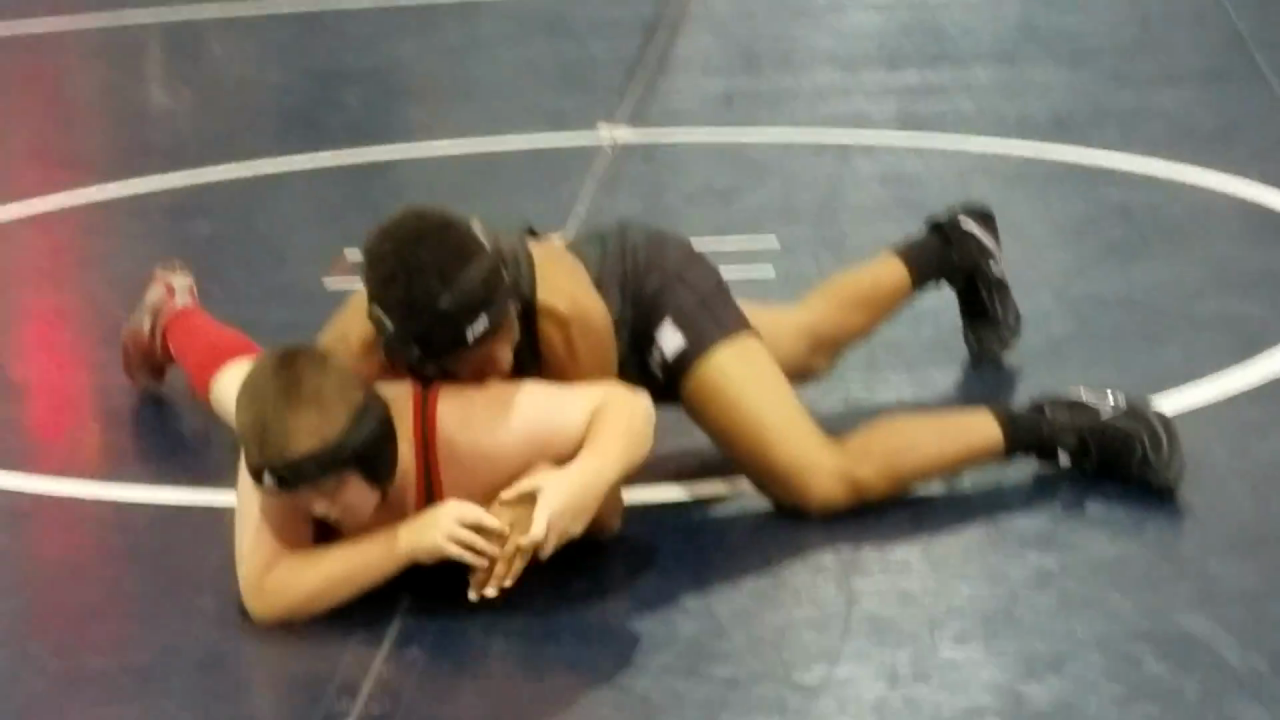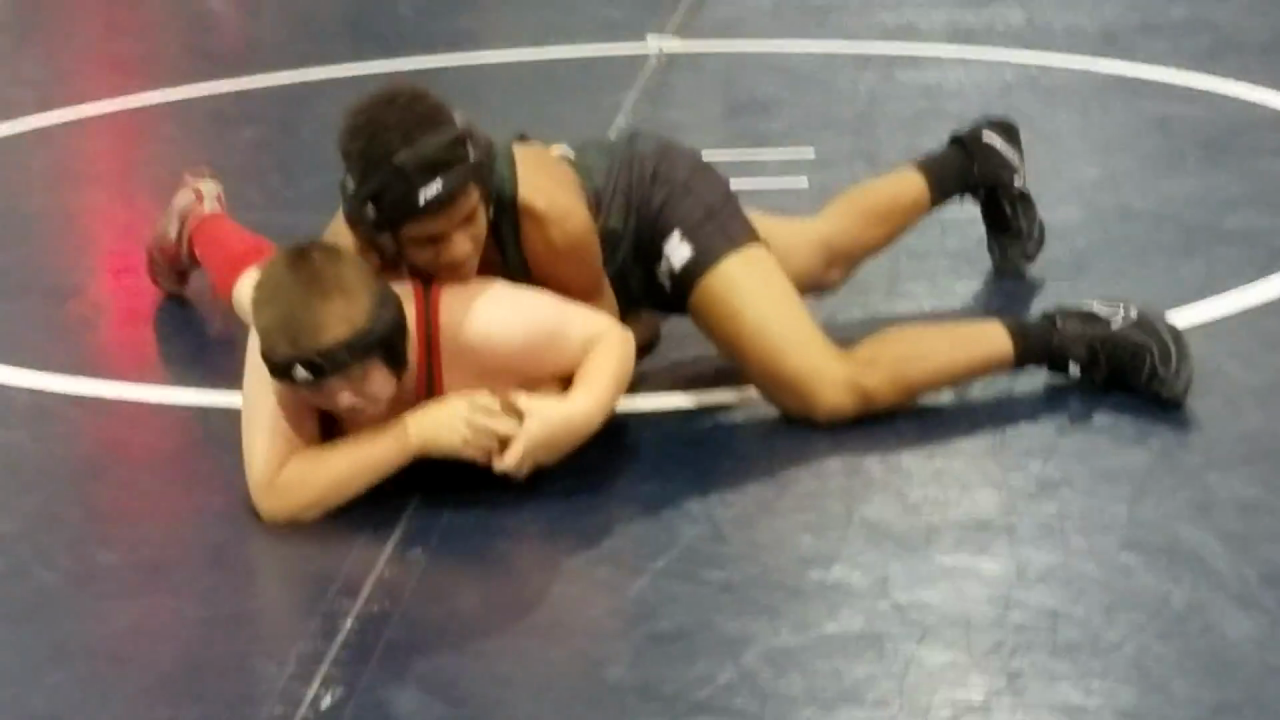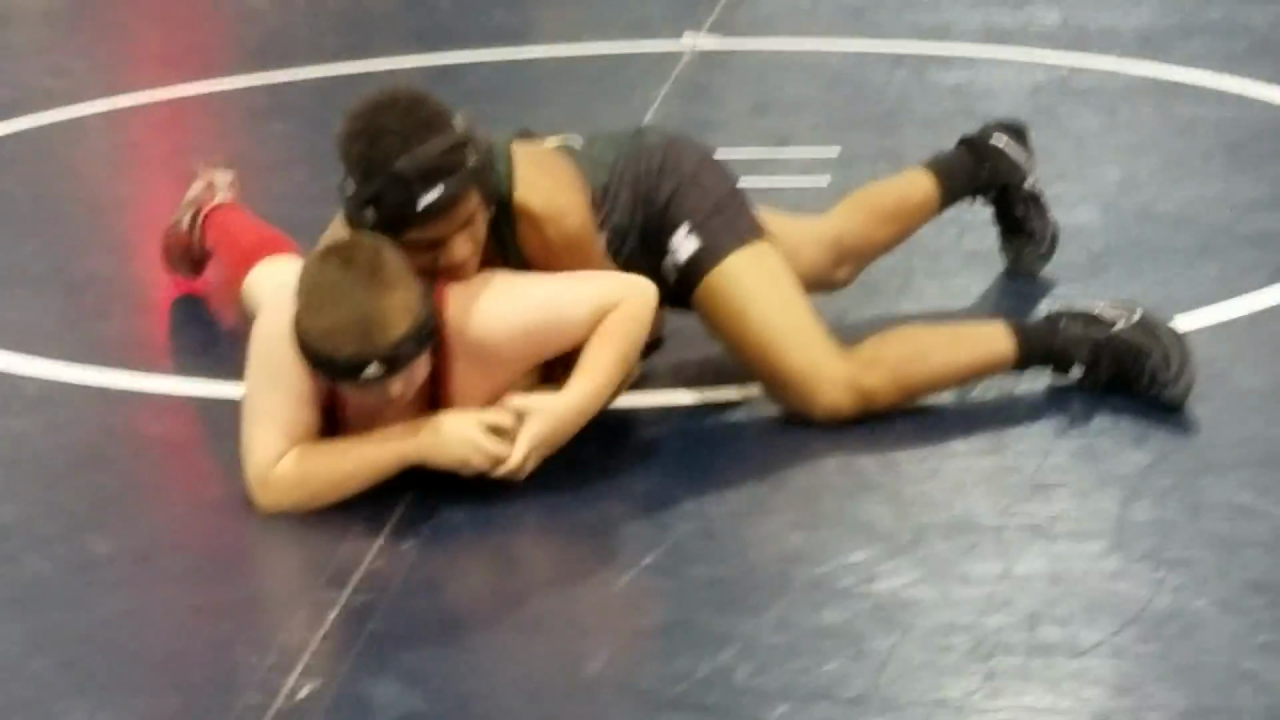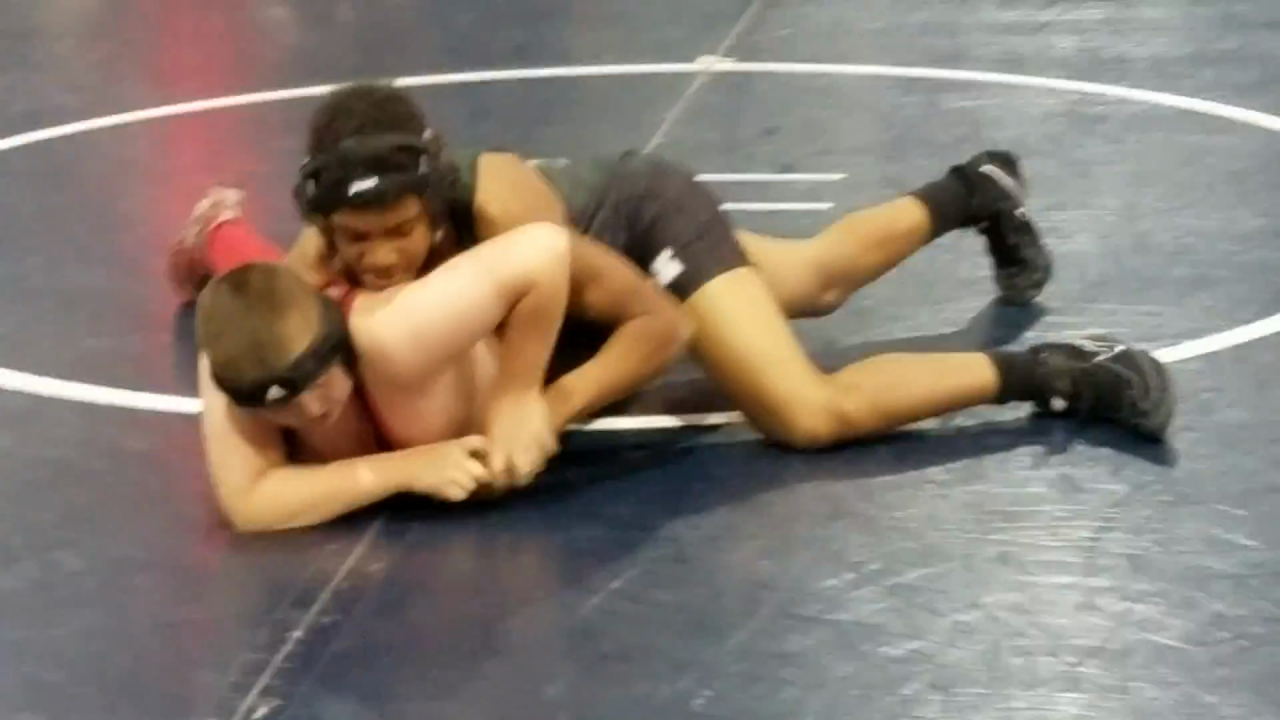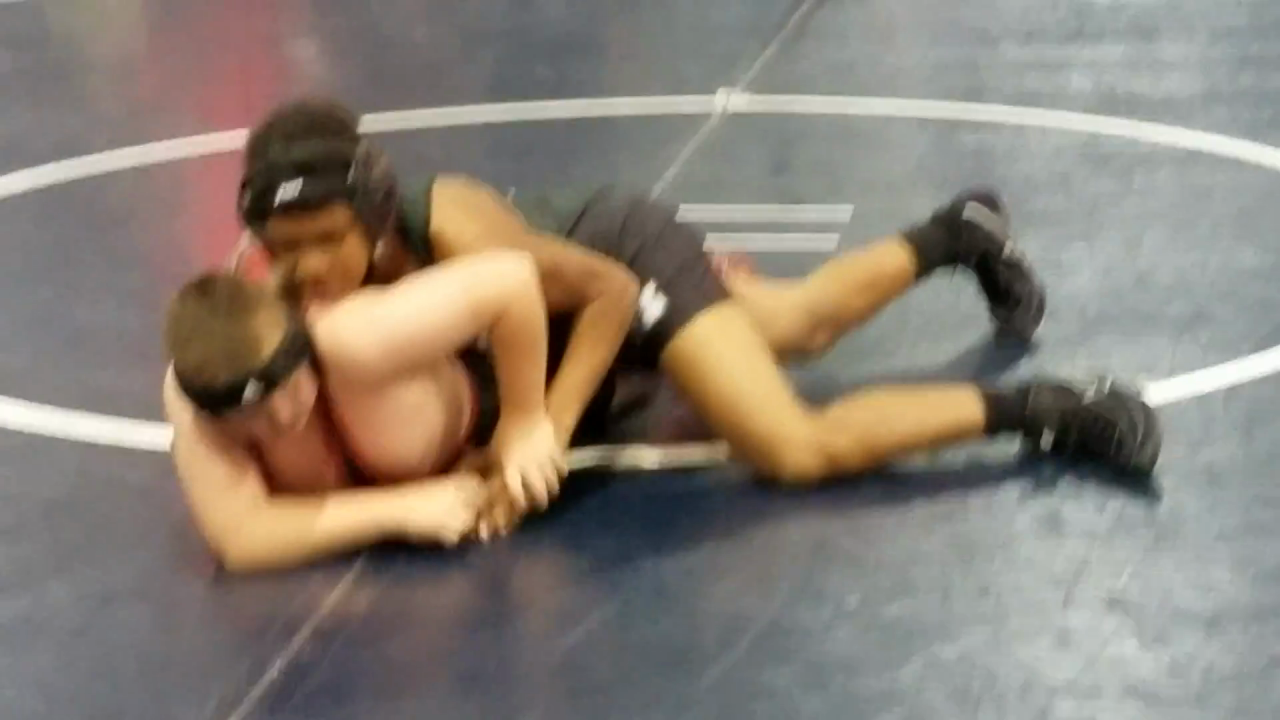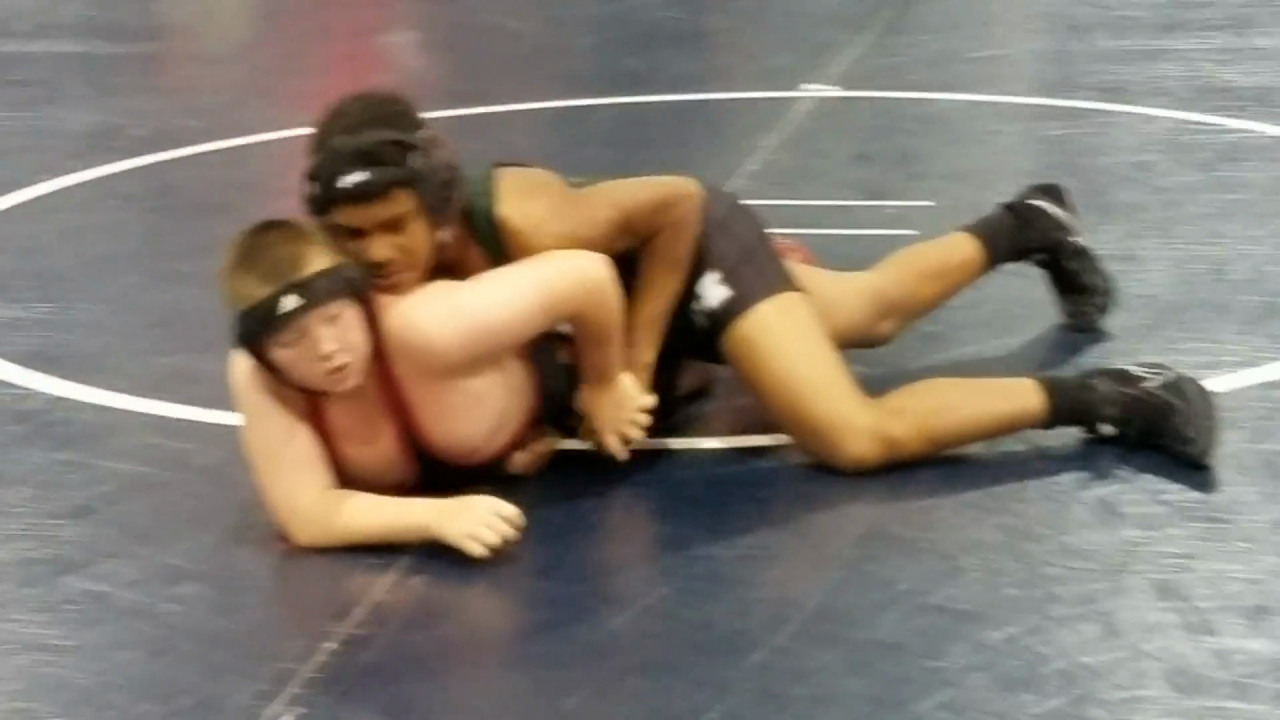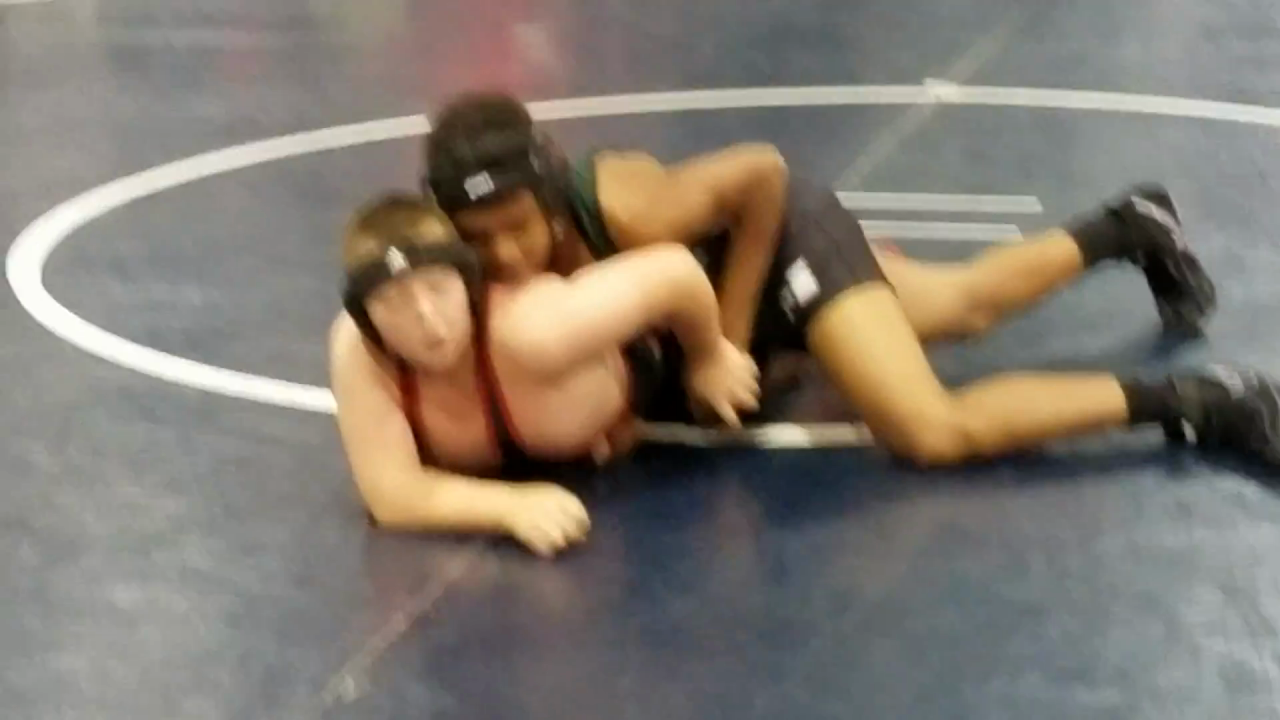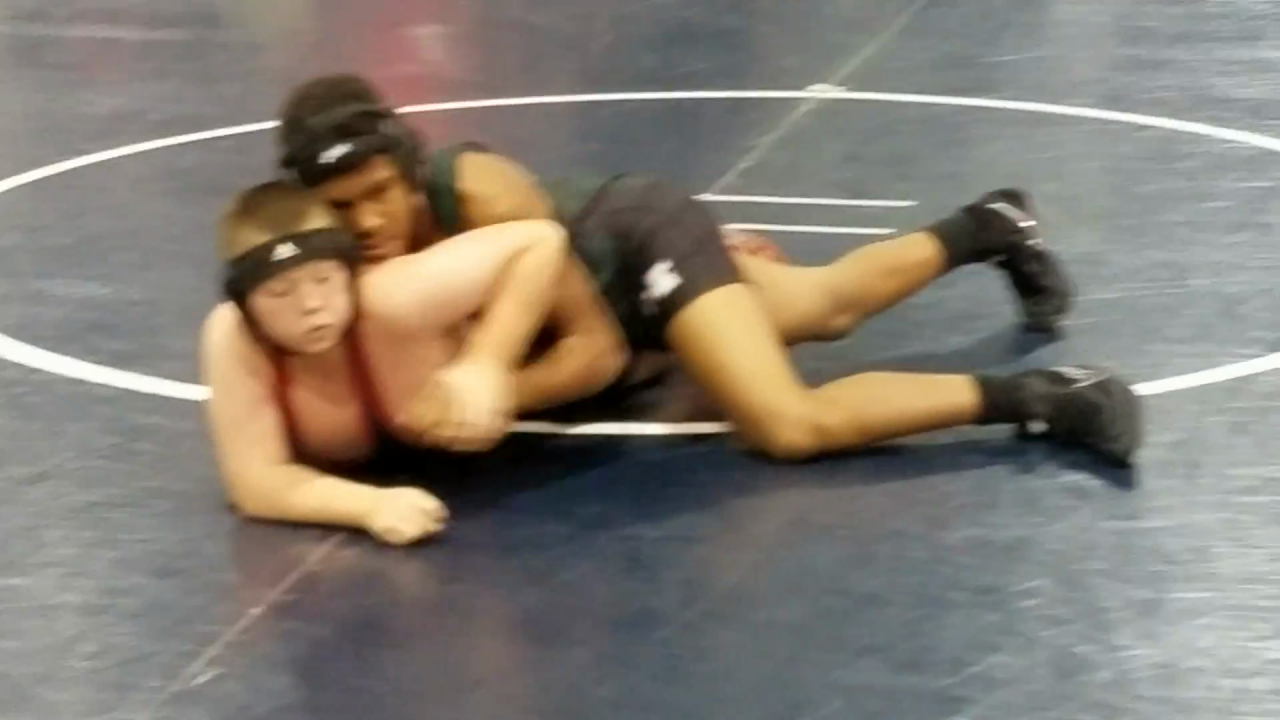
dt=0.3s
person 1, frame 1
left shoulder: (559, 304)
right shoulder: (362, 344)
left hip: (647, 285)
left knee: (823, 480)
right knee: (808, 338)
left ankle: (1052, 428)
right ankle: (951, 250)
person 1, frame 2
left shoulder: (539, 206)
right shoulder: (358, 238)
left elbow: (605, 328)
left hip: (657, 197)
right hip: (614, 220)
left knee: (832, 390)
right knee: (824, 257)
left ankle: (1060, 340)
right ankle: (974, 160)
person 1, frame 3
left shoulder: (539, 204)
right shoulder: (360, 239)
left hip: (663, 194)
right hip: (622, 216)
left knee: (832, 388)
right knee: (835, 251)
left ankle: (1067, 343)
right ankle: (983, 164)
person 1, frame 4
left shoulder: (504, 210)
right shoulder: (324, 248)
left elbow: (653, 326)
left wrist: (544, 419)
left hip: (649, 219)
right hip: (600, 237)
left knee: (807, 414)
right knee: (814, 283)
left ankle: (1046, 373)
right ankle: (970, 193)
person 1, frame 5
left shoulder: (461, 238)
right shoulder: (306, 272)
left elbow: (610, 290)
left wrist: (543, 437)
left hip: (632, 258)
right hip: (592, 273)
left knee: (799, 450)
right knee: (812, 323)
left ankle: (1039, 411)
right ankle: (955, 234)
person 1, frame 6
left shoulder: (526, 224)
right shoulder: (378, 250)
left elbow: (679, 200)
left wrist: (632, 367)
left hip: (696, 248)
right hip: (647, 282)
left knee: (858, 439)
right knee: (878, 311)
left ankle: (1098, 398)
right ankle: (1024, 225)
person 1, frame 7
left shoulder: (625, 212)
right shoulder: (490, 235)
left elbow: (764, 171)
left wrist: (729, 337)
left hip: (788, 238)
right hip: (739, 259)
left knee: (936, 433)
right knee: (974, 301)
left ankle: (1180, 401)
right ankle: (1126, 228)
person 1, frame 8
left shoulder: (476, 197)
right shoulder: (355, 239)
left elbow: (598, 343)
left hip: (647, 239)
right hip: (611, 263)
left knee: (793, 426)
right knee: (832, 300)
left ankle: (1031, 395)
right ankle: (984, 227)
person 2, frame 1
left shoulder: (465, 431)
right shoulder: (281, 451)
left elbow: (629, 406)
right elbow: (265, 596)
left wrist: (580, 489)
right wrist: (405, 539)
right knee: (240, 379)
right ankle: (172, 316)
person 2, frame 2
left shoulder: (473, 325)
right shoulder: (285, 344)
left elbow: (612, 338)
right elbow: (275, 496)
left wrist: (576, 415)
right wrist: (415, 434)
right knee: (253, 275)
right ankle: (199, 220)
person 2, frame 3
left shoulder: (481, 320)
right shoulder: (290, 332)
left elbow: (634, 296)
right elbow: (271, 485)
left wrist: (568, 409)
right wrist: (418, 440)
right knee: (274, 273)
right ankle: (213, 213)
person 2, frame 4
left shoulder: (389, 337)
left elbow: (545, 249)
right elbow: (248, 506)
left wrist: (519, 395)
right wrist: (406, 468)
right ankle: (221, 227)
person 2, frame 5
left shoulder: (353, 343)
right shoulder: (190, 396)
left elbow: (511, 278)
right elbow: (240, 541)
left wrist: (524, 420)
right wrist: (399, 507)
person 2, frame 6
left shoulder: (426, 330)
right shoulder: (254, 373)
left elbow: (588, 272)
right elbow: (305, 516)
left wrist: (603, 383)
right wrist: (438, 515)
person 2, frame 7
left shoulder: (530, 331)
right shoulder: (357, 350)
left elbow: (676, 272)
right elbow: (390, 496)
left wrist: (709, 359)
right wrist: (513, 507)
person 2, frame 8
left shoulder: (397, 303)
right shoulder: (230, 339)
left elbow: (542, 239)
right elbow: (254, 486)
left wrist: (486, 364)
right wrist: (370, 503)
